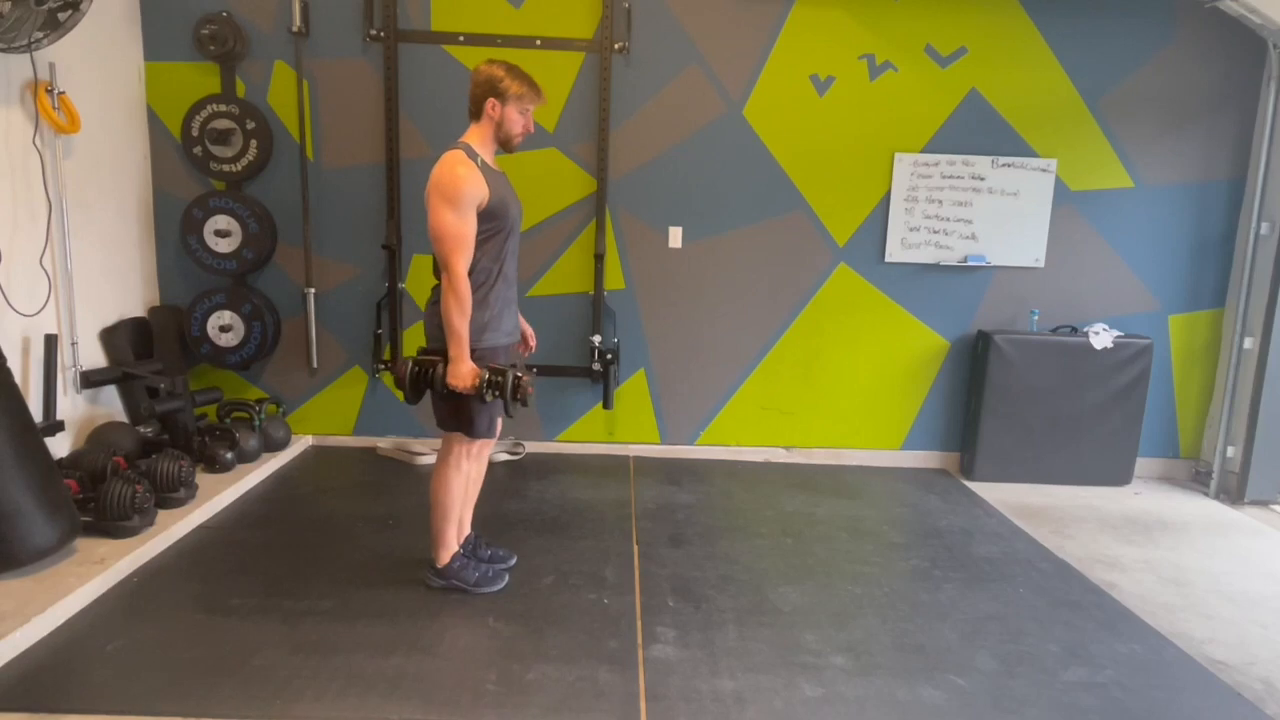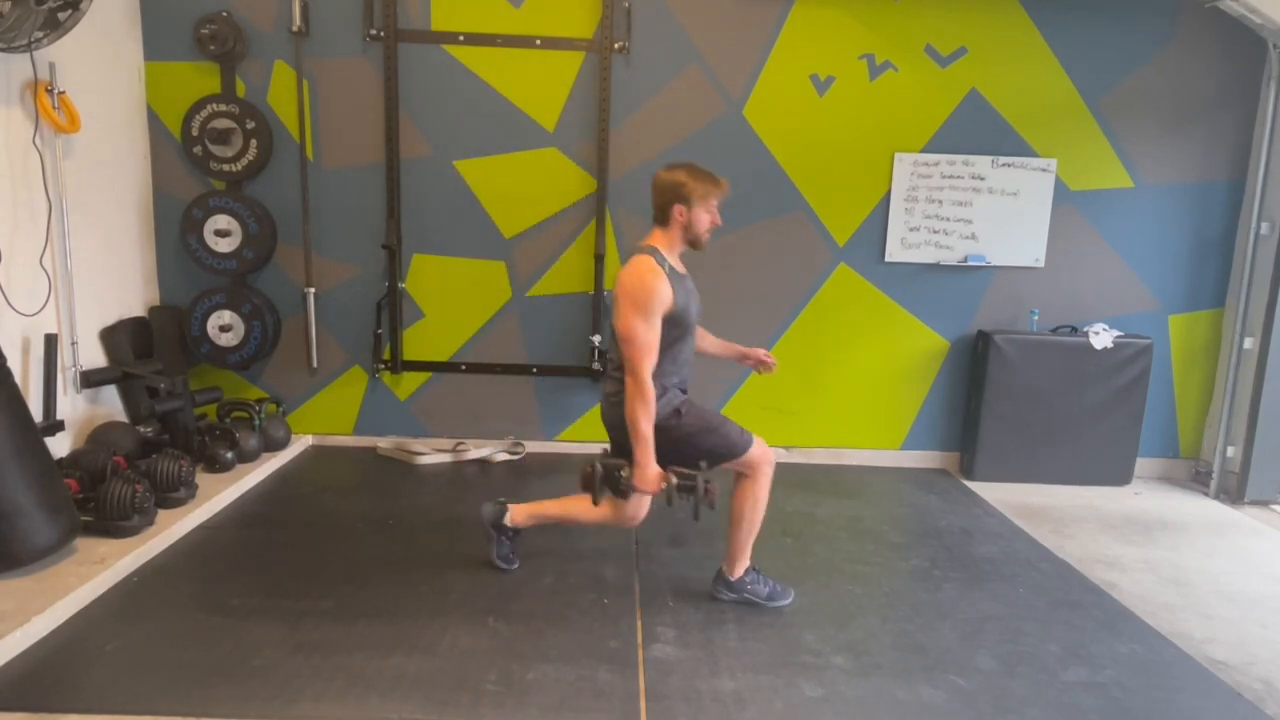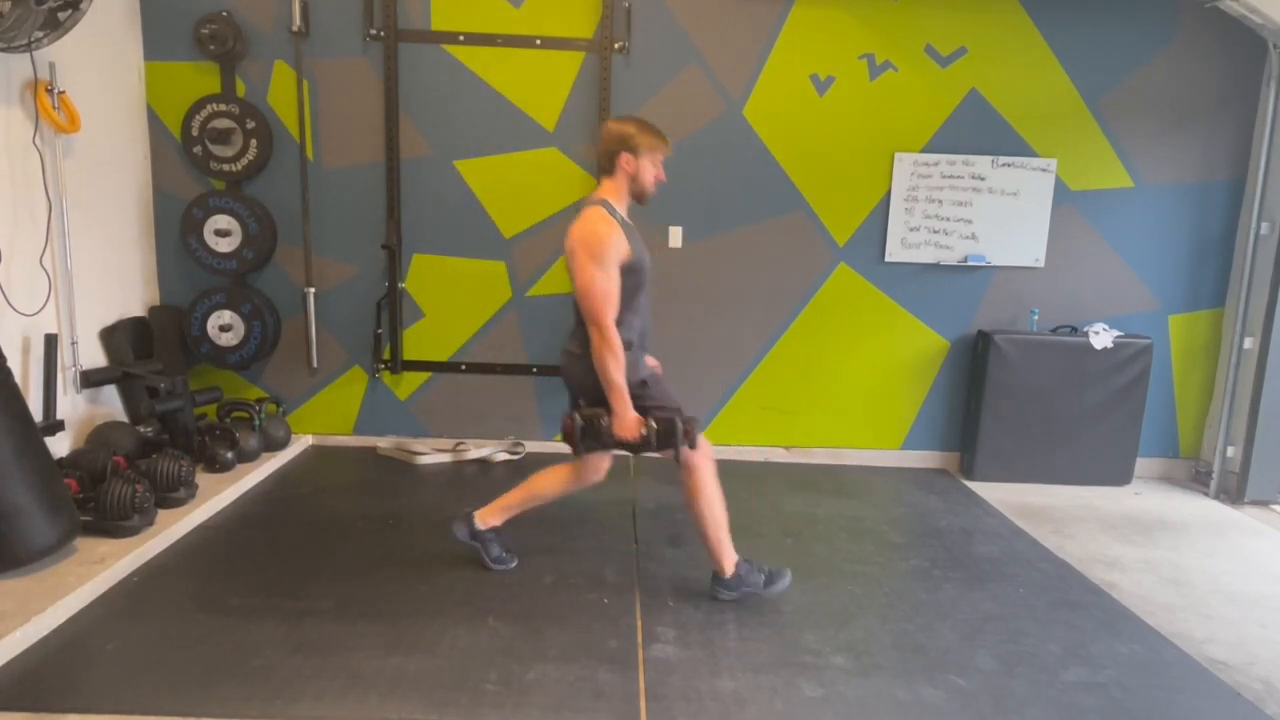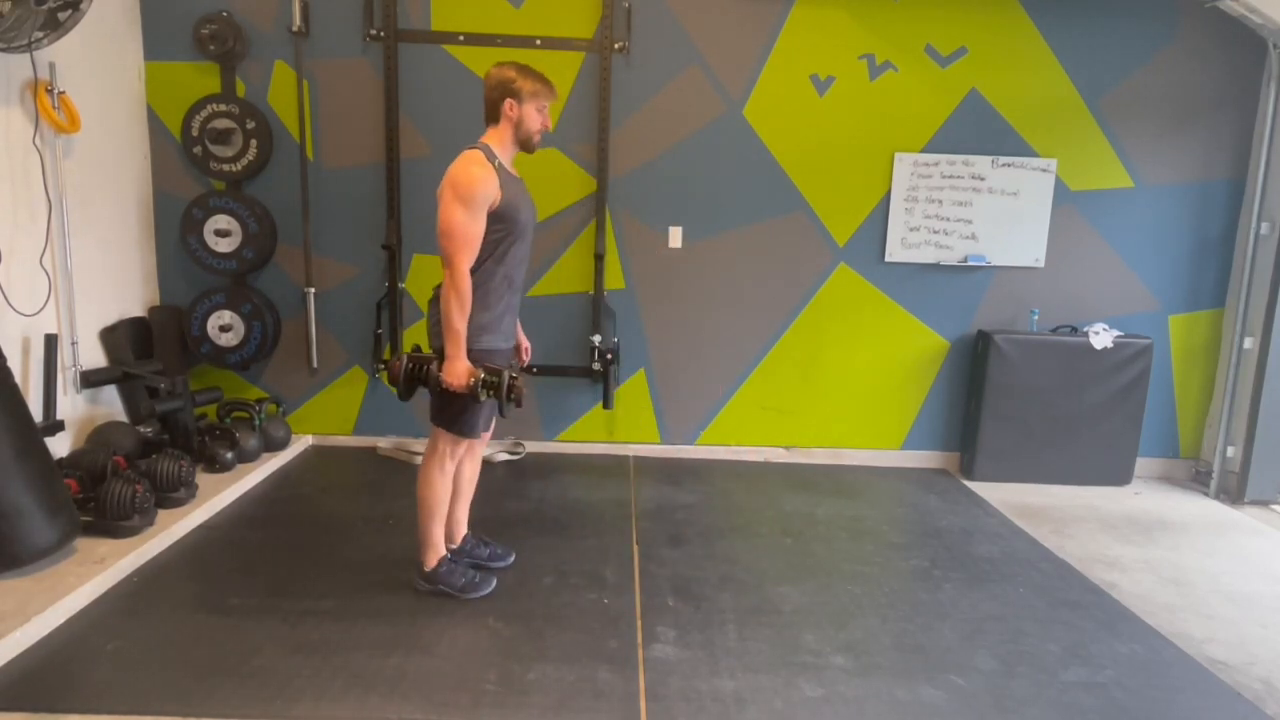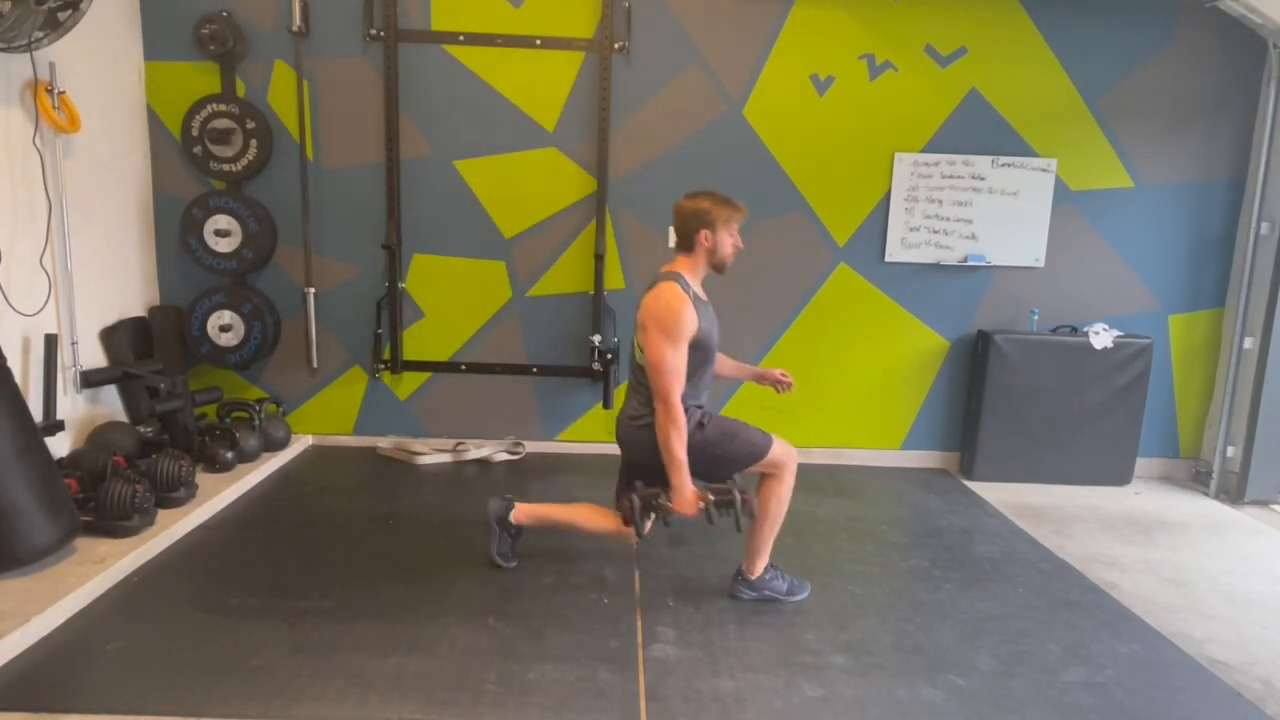
dt=1s
person 1, frame 1
left shoulder: (486, 168)
right shoulder: (459, 172)
right elbow: (455, 273)
left wrist: (515, 319)
right wrist: (459, 356)
left hip: (492, 331)
right hip: (470, 336)
left knee: (484, 438)
right knee: (463, 445)
left ankle: (462, 539)
right ankle: (445, 562)
person 1, frame 2
left shoulder: (668, 262)
right shoulder: (647, 277)
right elbow: (639, 377)
left wrist: (738, 351)
right wrist: (644, 459)
left hip: (658, 402)
right hip: (655, 409)
left knee: (627, 513)
right knee: (758, 461)
left ankle: (508, 518)
right ankle: (736, 576)
person 1, frame 3
left shoulder: (611, 217)
right shoulder: (599, 228)
right elbow: (601, 327)
left wrist: (639, 356)
right wrist: (621, 407)
left hip: (616, 362)
right hip: (608, 369)
left knee: (589, 470)
right knee: (694, 454)
left ankle: (482, 523)
right ankle: (730, 572)
person 1, frame 4
left shoulder: (503, 172)
right shoulder: (474, 172)
right elbow: (458, 270)
left wrist: (514, 329)
right wrist: (456, 353)
left hip: (492, 334)
right hip: (470, 338)
left knee: (476, 439)
right knee: (449, 446)
left ankle: (458, 540)
right ankle: (433, 563)
person 1, frame 5
left shoulder: (685, 287)
right shoulder: (671, 303)
right elbow: (668, 403)
left wrist: (756, 372)
right wrist: (681, 483)
left hip: (648, 425)
right hip: (663, 428)
left knee: (629, 527)
right knee: (783, 460)
left ankle: (514, 516)
right ankle: (755, 574)
